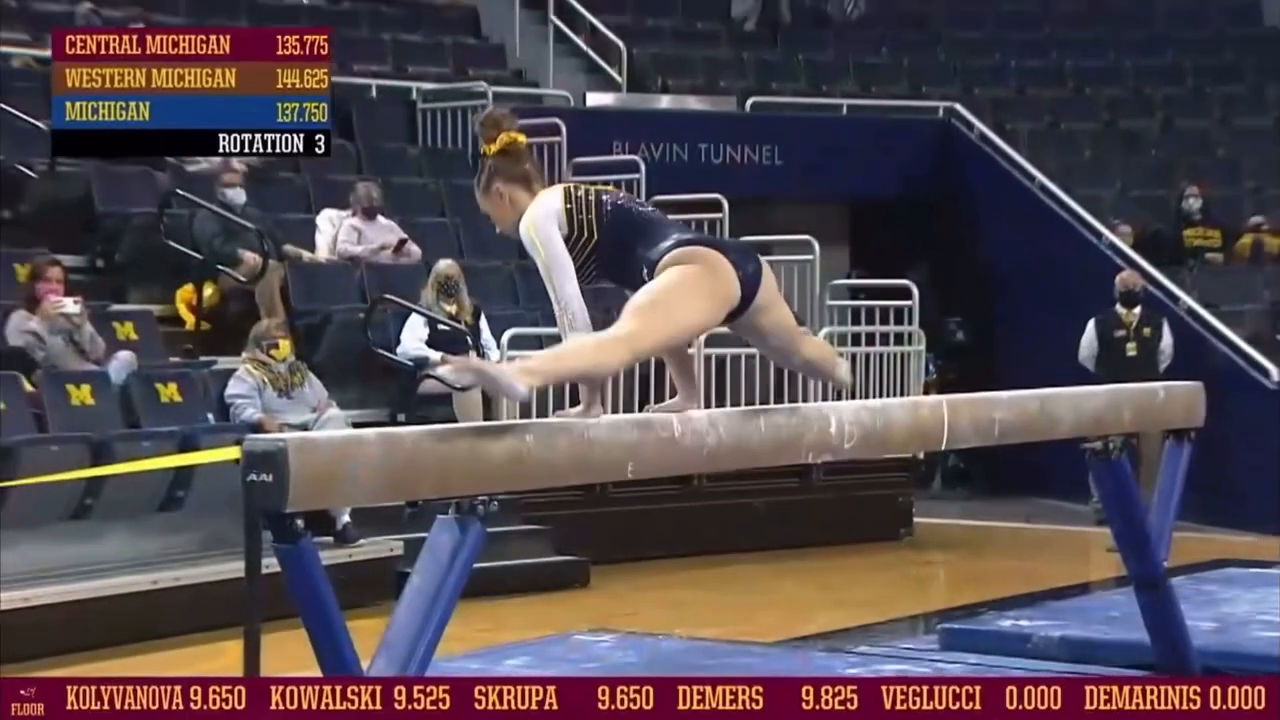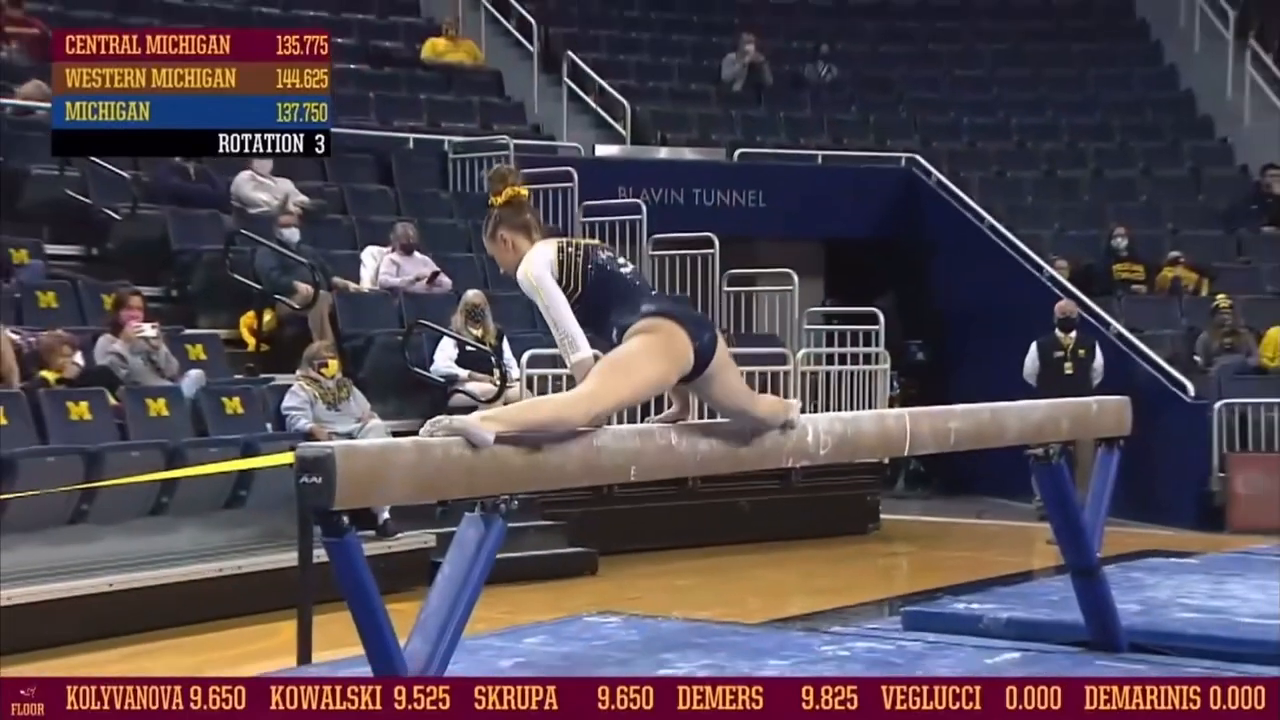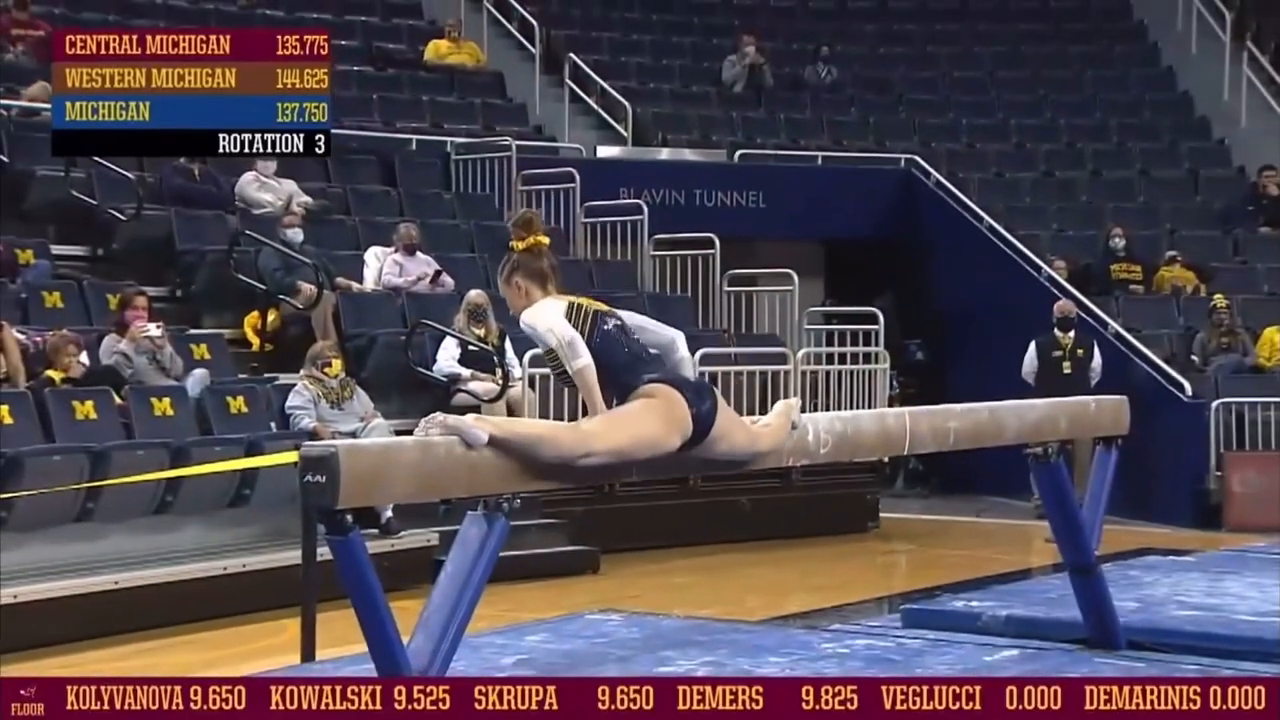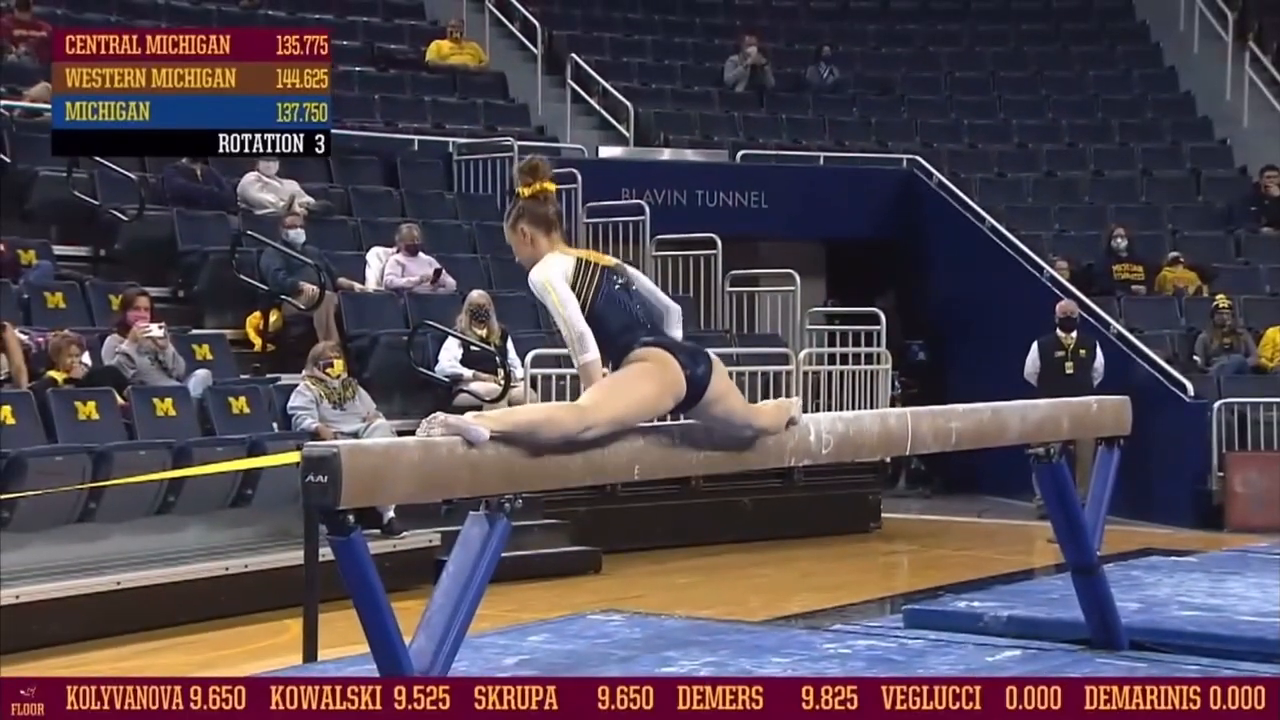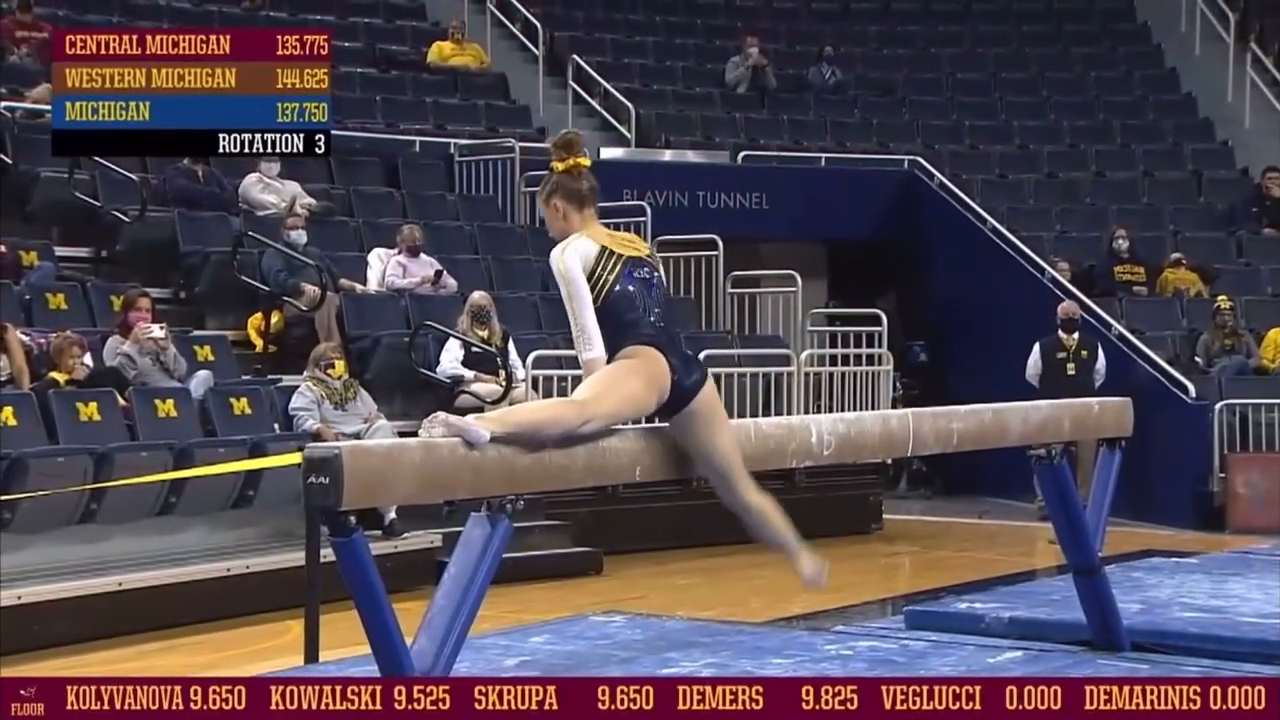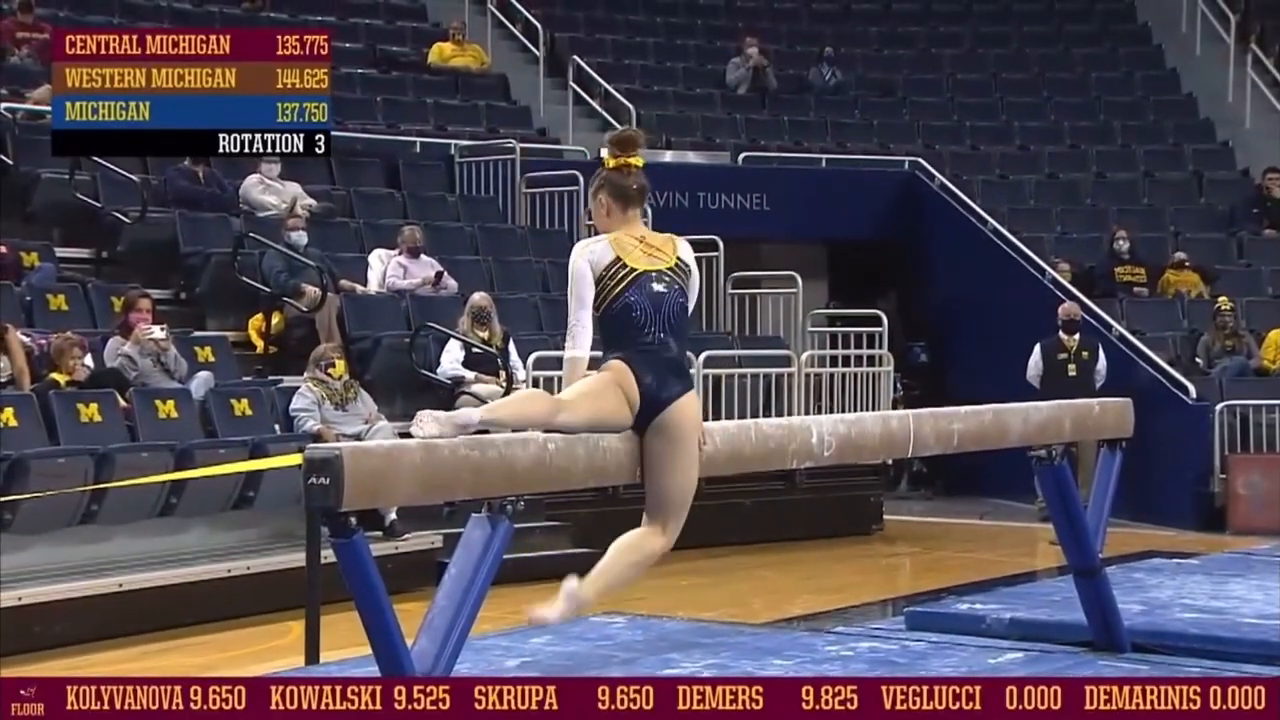
dt=0.3s
person 1, frame 1
left shoulder: (539, 217)
left elbow: (571, 311)
left wrist: (591, 401)
left hip: (699, 268)
right hip: (738, 261)
right knee: (794, 347)
left ankle: (522, 377)
person 1, frame 2
left shoulder: (532, 263)
right shoulder: (586, 252)
left elbow: (572, 342)
left wrist: (596, 396)
right wrist: (680, 399)
left hip: (662, 342)
right hip: (694, 330)
left ankle: (481, 424)
person 1, frame 3
left shoulder: (537, 314)
right shoulder: (598, 310)
left elbow: (573, 348)
left wrist: (599, 417)
left hip: (664, 406)
right hip: (698, 400)
left ankle: (475, 426)
person 1, frame 4
left shoulder: (546, 271)
right shoulder: (608, 263)
left elbow: (583, 342)
left wrist: (597, 407)
left hip: (656, 368)
right hip: (694, 362)
left ankle: (476, 423)
person 1, frame 5
left shoulder: (569, 249)
right shoulder: (638, 245)
left elbow: (591, 342)
left wrist: (604, 412)
left hip: (644, 363)
right hip: (687, 369)
right knee: (739, 490)
left ankle: (477, 425)
right ankle: (803, 556)
person 1, frame 6
left shoulder: (591, 251)
right shoulder: (683, 252)
left elbow: (578, 345)
left wrist: (565, 405)
left hip: (626, 382)
right hip: (678, 391)
right knee: (662, 529)
left ankle: (469, 418)
person 2, frame 1
left shoulder: (1157, 323)
right shoulder: (1099, 323)
left elbow: (1165, 355)
right elbow: (1085, 356)
left wrist: (1151, 375)
right wrist: (1105, 375)
left knee: (1149, 454)
right ankle: (1103, 504)
person 2, frame 2
left shoulder: (1090, 344)
right shoulder: (1040, 345)
left elbow: (1097, 373)
right elbow: (1029, 374)
left wrist: (1084, 389)
right wrist: (1046, 390)
left knee: (1083, 459)
right ankle: (1043, 502)
person 2, frame 3
left shoulder: (1088, 344)
right shoulder: (1039, 344)
left elbow: (1095, 372)
right elbow: (1028, 373)
left wrist: (1082, 389)
right wrist: (1044, 389)
right ankle: (1041, 500)
person 2, frame 4
left shoulder: (1091, 344)
right shoulder: (1042, 345)
left elbow: (1098, 372)
right elbow: (1030, 373)
left wrist: (1085, 389)
right wrist: (1047, 389)
left knee: (1084, 457)
left ankle: (1082, 500)
right ankle: (1044, 500)
person 2, frame 5
left shoulder: (1092, 346)
right shoulder: (1043, 346)
left elbow: (1099, 374)
right elbow: (1032, 375)
left wrist: (1086, 391)
right wrist: (1049, 391)
left knee: (1085, 459)
right ankle: (1045, 502)
person 2, frame 6
left shoulder: (1093, 347)
right shoulder: (1044, 347)
left elbow: (1100, 375)
right elbow: (1033, 375)
left wrist: (1087, 391)
right wrist: (1049, 392)
left knee: (1086, 460)
right ankle: (1045, 503)
person 3, frame 1
left shoulder: (300, 370)
right shoulder: (247, 375)
left elbow: (324, 398)
right elbow: (241, 408)
left wrist: (326, 406)
right wrist: (262, 420)
left hip: (315, 425)
right hip: (281, 431)
person 3, frame 2
left shoulder: (347, 386)
right shoulder: (301, 390)
left elbow: (367, 411)
right elbow: (295, 419)
left wrist: (369, 417)
right wrist: (313, 429)
left hip: (359, 433)
right hip: (331, 439)
person 3, frame 3
left shoulder: (350, 385)
right shoulder: (305, 390)
left elbow: (370, 409)
right elbow: (298, 418)
left wrist: (372, 416)
right wrist: (317, 428)
left hip: (362, 432)
right hip: (334, 438)
person 3, frame 4
left shoulder: (352, 386)
right shoulder: (307, 390)
left elbow: (373, 411)
right elbow: (301, 419)
left wrist: (374, 416)
right wrist: (319, 428)
left hip: (365, 432)
right hip: (336, 438)
person 3, frame 5
left shoulder: (354, 387)
right shoulder: (308, 391)
left elbow: (375, 411)
right elbow: (302, 419)
left wrist: (376, 418)
right wrist: (320, 429)
left hip: (367, 434)
right hip: (337, 439)
left knee: (383, 429)
person 3, frame 6
left shoulder: (354, 388)
right shoulder: (309, 391)
left elbow: (375, 412)
right elbow: (303, 421)
left wrist: (376, 418)
right wrist: (321, 430)
left hip: (367, 435)
right hip: (338, 440)
left knee: (384, 429)
